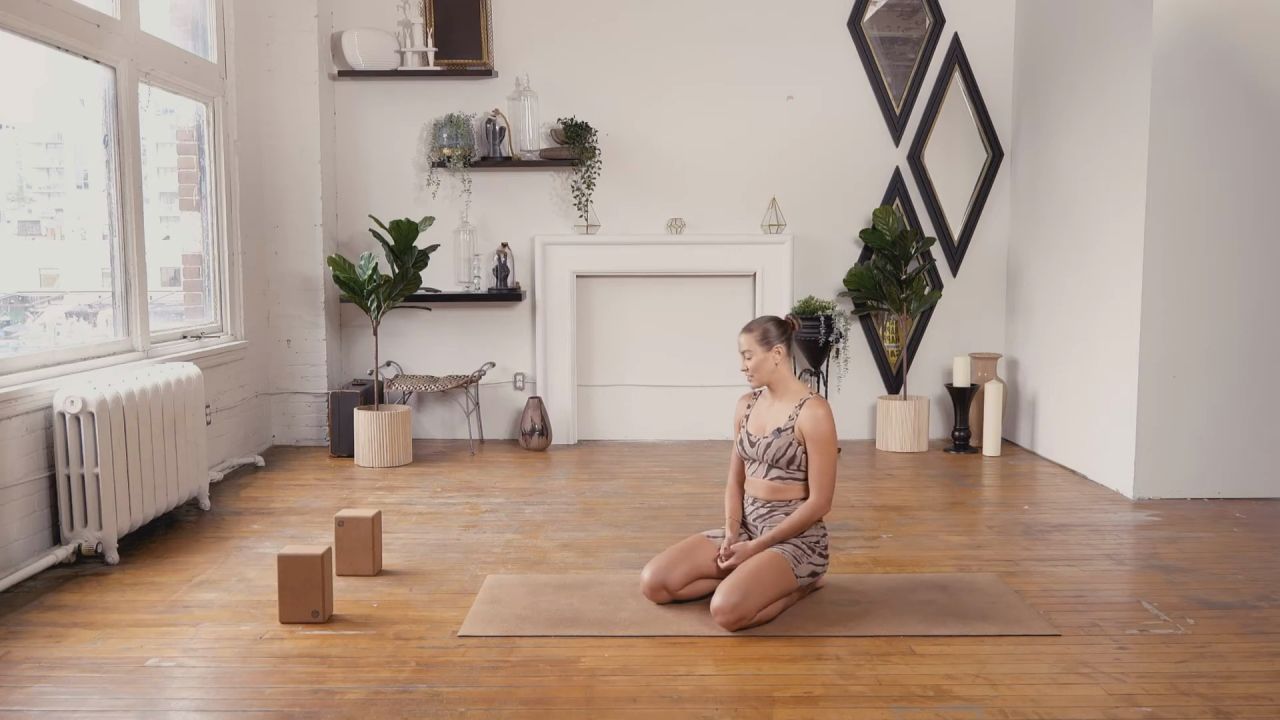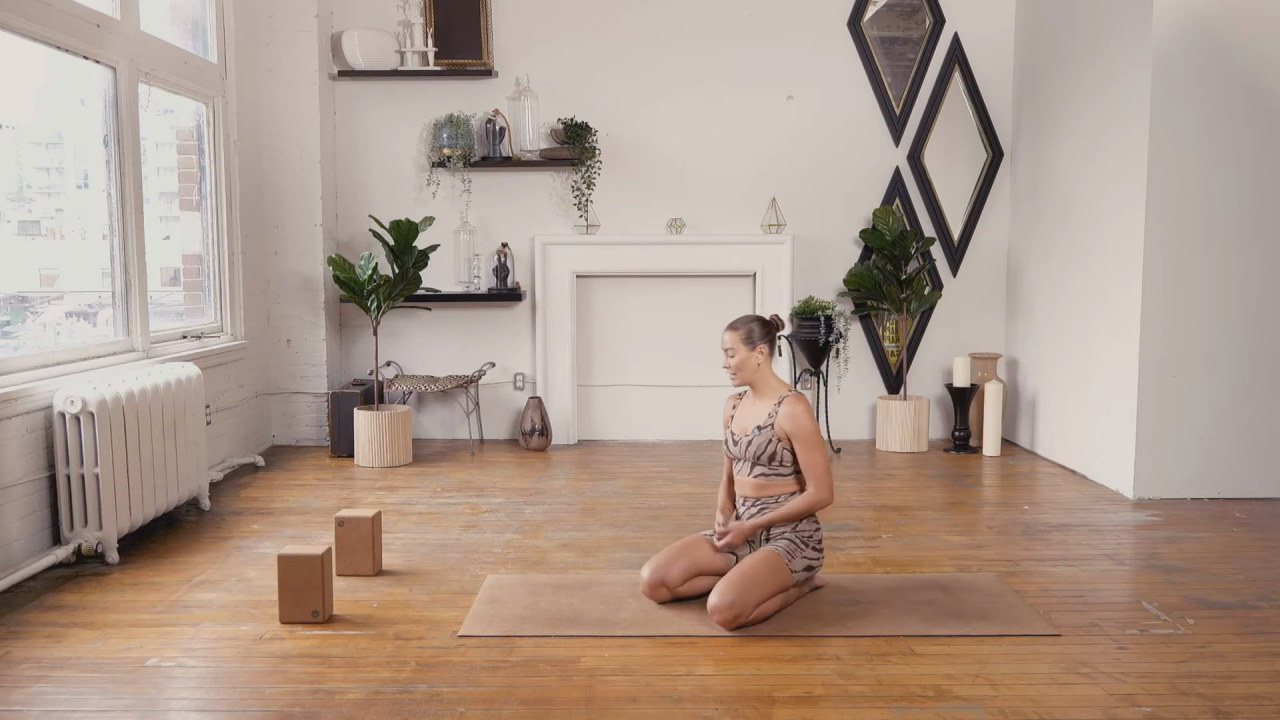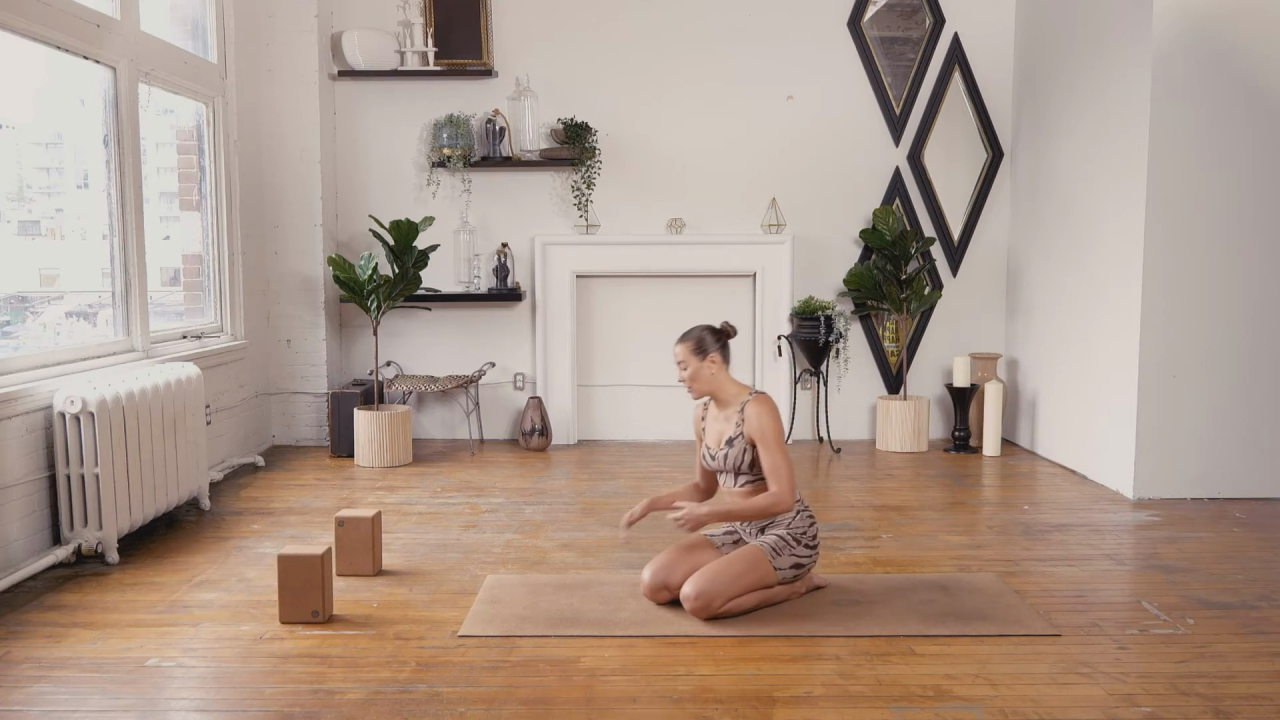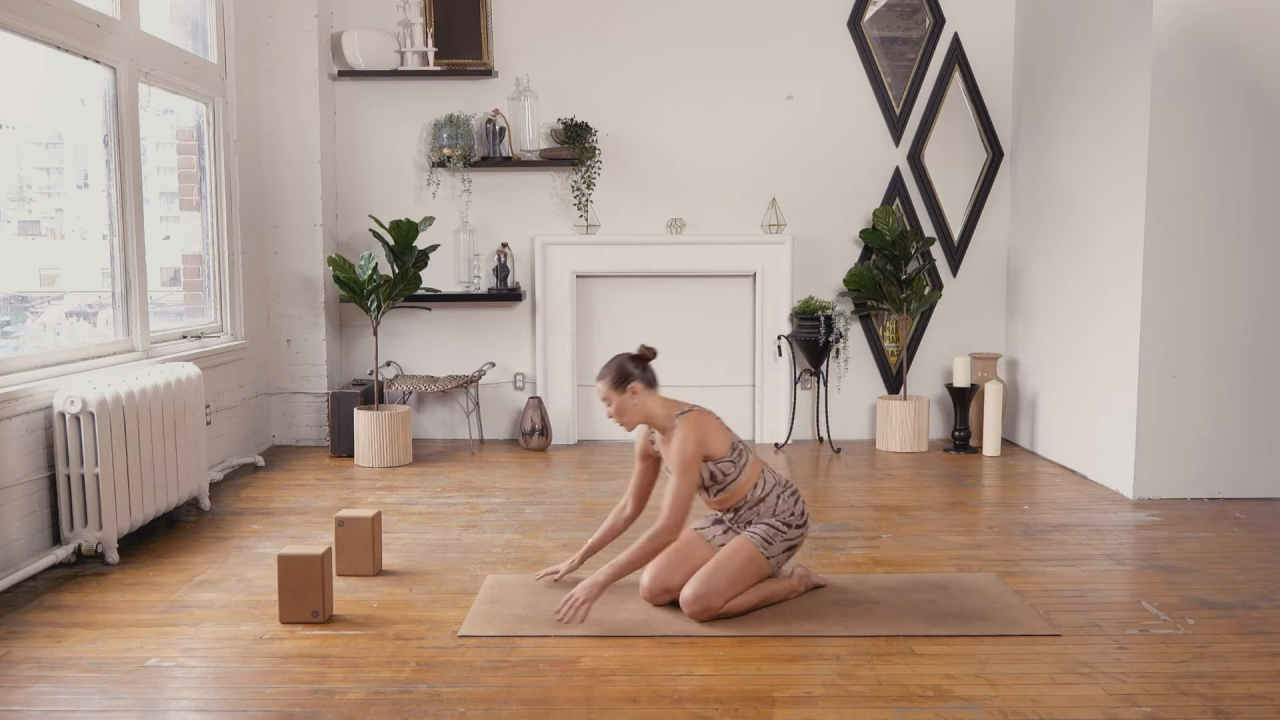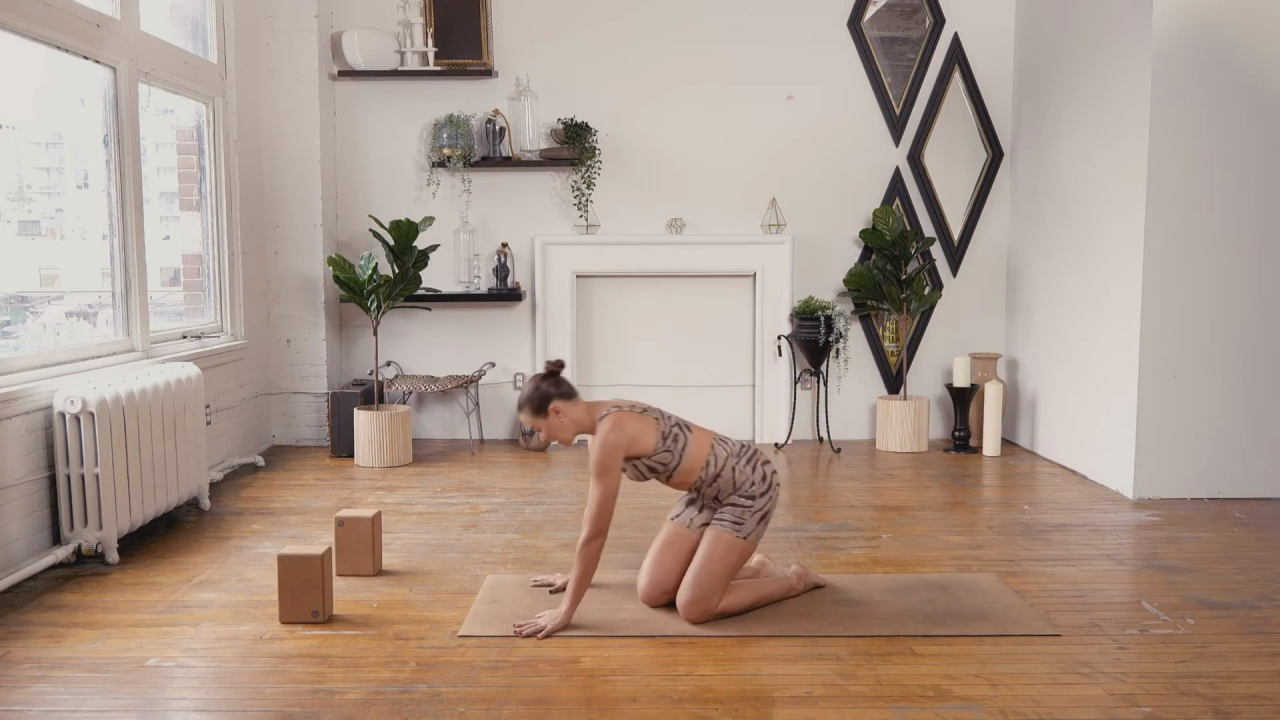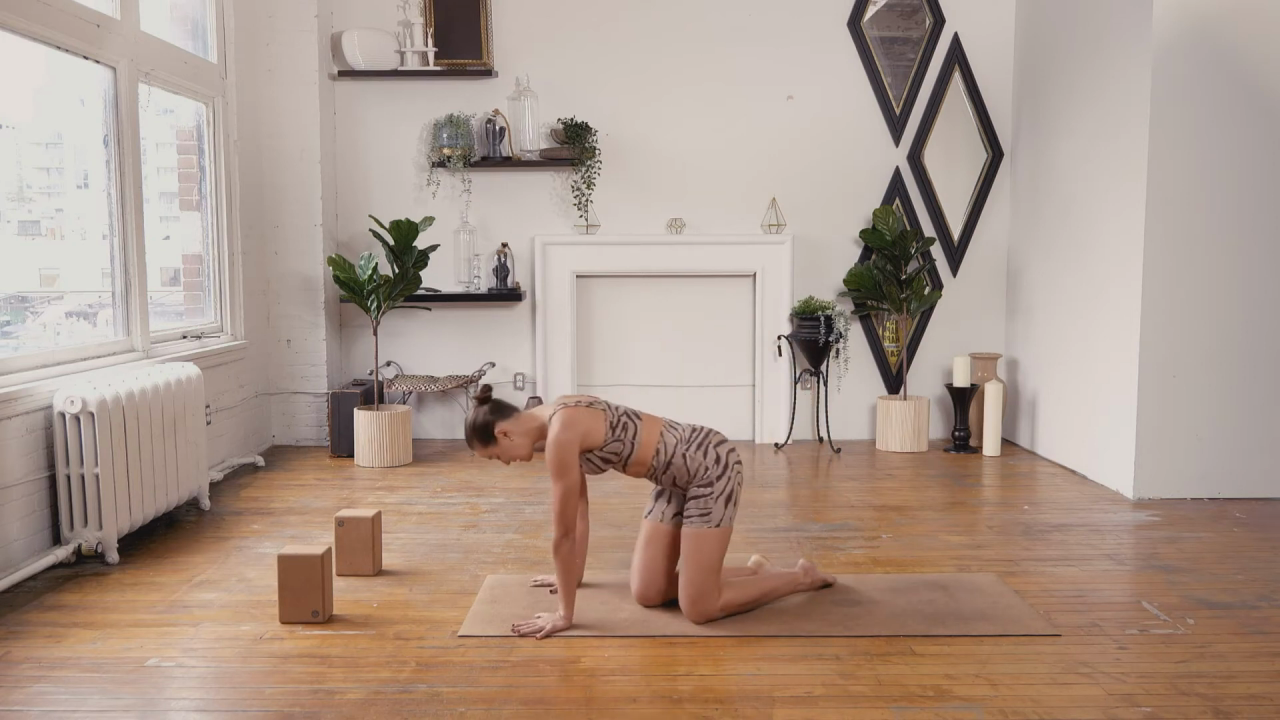
dt=0.3s
person 1, frame 1
left shoulder: (813, 412)
right shoulder: (746, 405)
left elbow: (820, 502)
left wrist: (756, 547)
right wrist: (732, 533)
left hip: (796, 538)
right hip: (747, 528)
left knee: (727, 610)
right knee: (653, 583)
left ankle: (799, 584)
right ankle: (750, 577)
person 1, frame 2
left shoulder: (793, 408)
right shoulder: (733, 406)
left elbow: (821, 494)
left wrist: (752, 526)
right wrist: (723, 515)
left hip: (790, 535)
right hip: (743, 528)
left knee: (724, 609)
right knee: (653, 581)
left ankle: (798, 583)
right ankle: (747, 577)
person 1, frame 3
left shoulder: (757, 411)
right shoulder: (702, 414)
left elbow: (782, 499)
right elbow: (704, 486)
left wrist: (707, 514)
right wrist: (653, 502)
left hip: (786, 533)
right hip: (742, 532)
left knee: (697, 598)
right knee: (654, 585)
left ankle: (796, 584)
right ankle: (766, 576)
person 1, frame 4
left shoulder: (688, 431)
right shoulder: (648, 435)
left elbow: (669, 529)
right elbow: (629, 508)
left wrist: (597, 581)
right wrist: (579, 558)
left hip: (776, 519)
right hip: (730, 519)
left knee: (696, 603)
right knee: (653, 589)
left ankle: (794, 582)
right ankle: (751, 571)
person 1, frame 5
left shoulder: (610, 434)
right shoulder: (603, 420)
left elbow: (595, 532)
right elbow: (595, 515)
left wrist: (566, 610)
right wrist: (575, 576)
left hip: (747, 484)
right hip: (709, 489)
left knee: (693, 608)
right knee: (652, 593)
left ankle: (795, 580)
right ankle: (754, 569)
person 1, frame 6
left shoulder: (560, 433)
right shoulder: (558, 419)
left elbow: (564, 532)
right elbow: (579, 512)
left wrist: (564, 612)
right wrist: (570, 576)
left hip: (709, 469)
right hip: (678, 477)
left knee: (699, 609)
right knee: (646, 594)
left ankle: (801, 578)
right ankle: (752, 571)
